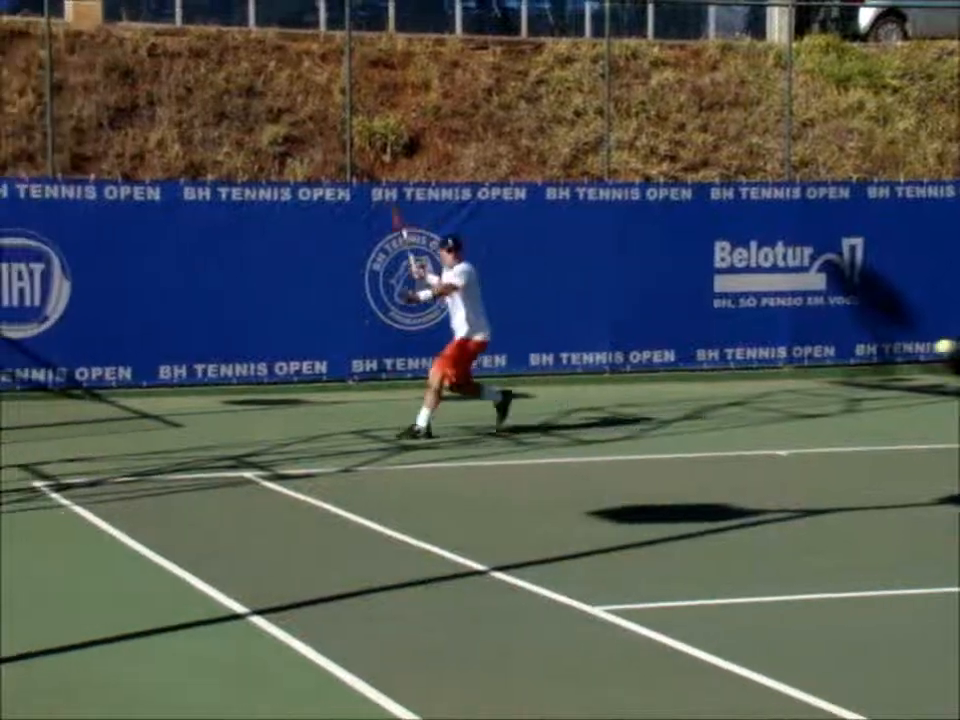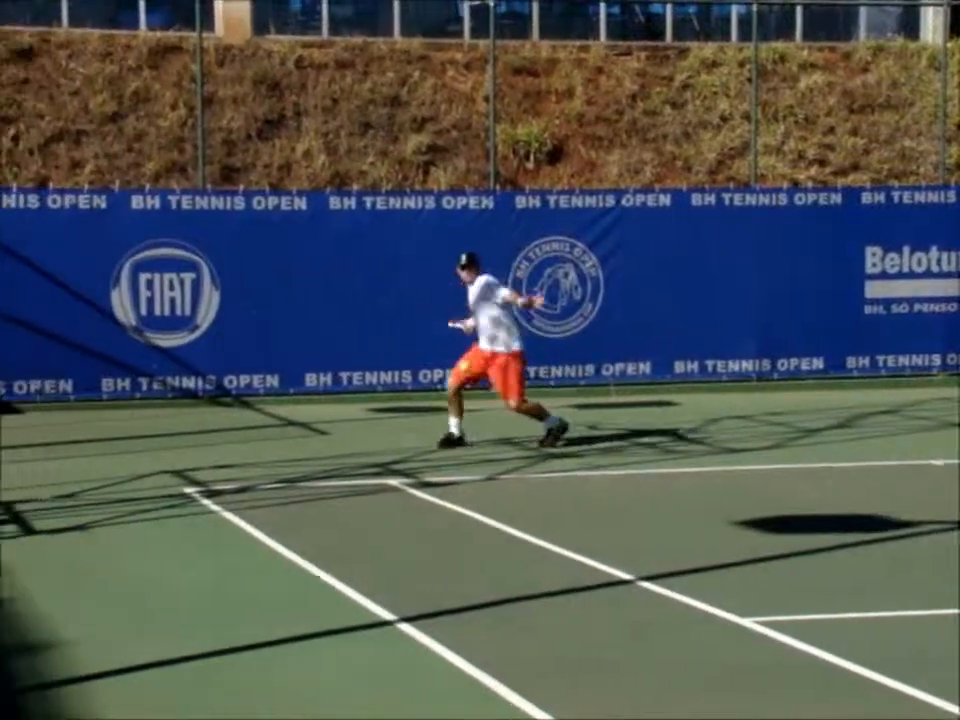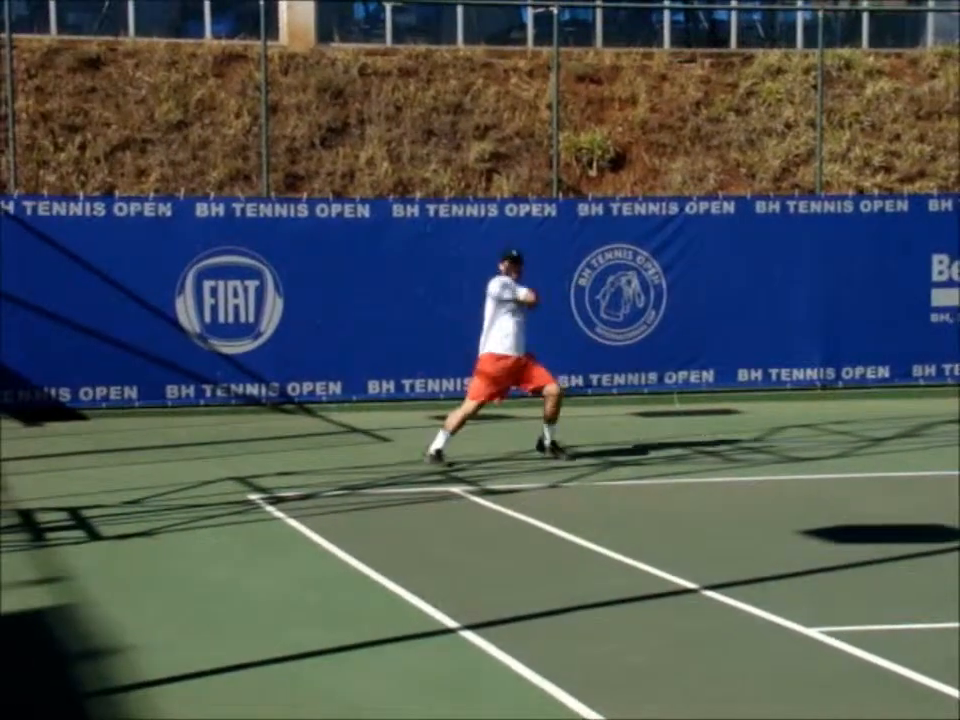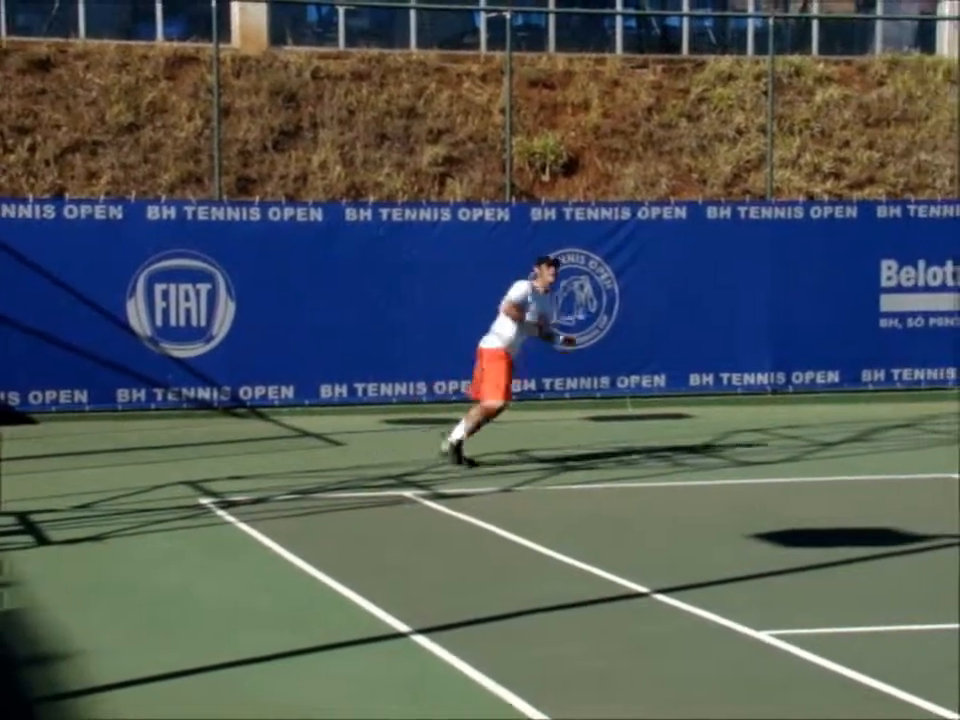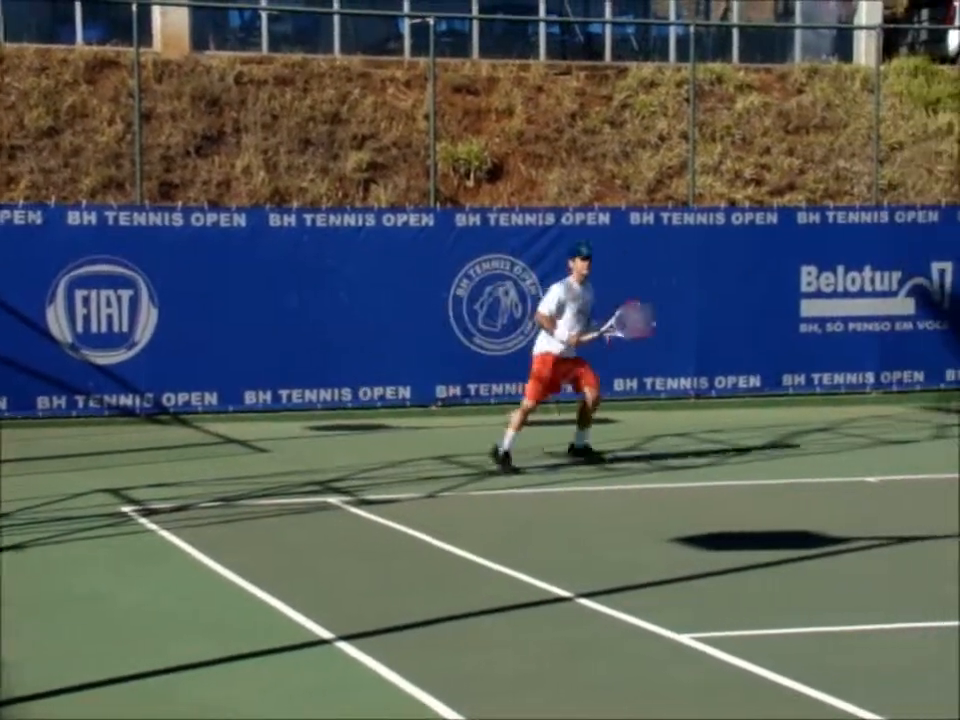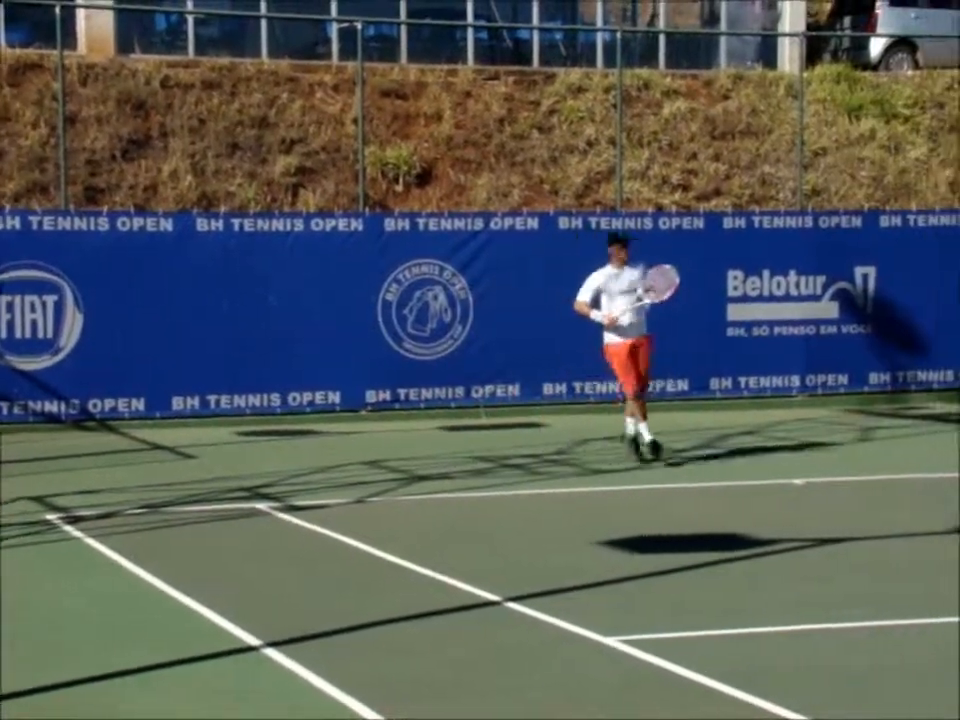
dt=0.4s
person 1, frame 1
left shoulder: (464, 269)
right shoulder: (448, 270)
left elbow: (449, 287)
right elbow: (440, 285)
left wrist: (421, 295)
right wrist: (426, 276)
left hip: (473, 336)
right hip: (465, 336)
left knee: (435, 376)
right knee: (456, 384)
left ankle: (421, 427)
right ankle: (500, 398)
person 1, frame 2
left shoulder: (485, 283)
right shoulder: (474, 289)
left elbow: (507, 295)
left wrist: (523, 301)
left hip: (507, 351)
right hip: (484, 349)
left knee: (515, 403)
right knee: (453, 385)
left ankle: (555, 425)
right ankle: (455, 434)
person 1, frame 3
left shoulder: (513, 290)
right shoulder: (500, 284)
right elbow: (532, 300)
right wrist: (525, 298)
left hip: (520, 357)
right hip: (494, 357)
left knee: (554, 391)
right knee: (471, 406)
left ankle: (547, 442)
right ankle: (435, 449)
person 1, frame 4
left shoulder: (550, 299)
right shoulder: (523, 287)
left elbow: (542, 331)
right elbow: (507, 309)
left wrist: (560, 339)
right wrist: (529, 322)
left hip: (506, 353)
right hip: (495, 348)
left knee: (492, 405)
right knee: (496, 402)
left ankle: (454, 442)
right ankle: (455, 439)
person 1, frame 5
left shoulder: (587, 289)
right shoulder: (560, 289)
right elbow: (541, 318)
left wrist: (593, 330)
right wrist: (564, 337)
left hip: (570, 356)
right hip: (549, 353)
left knee: (593, 394)
right knee: (531, 402)
left ankle: (580, 445)
right ankle: (502, 450)
person 1, frame 6
left shoulder: (639, 270)
right shoulder: (599, 277)
right elbow: (579, 305)
right wrist: (600, 317)
left hip: (641, 338)
right hip: (616, 341)
left knee: (640, 389)
right knee: (633, 391)
left ankle: (632, 433)
right ankle: (648, 439)
